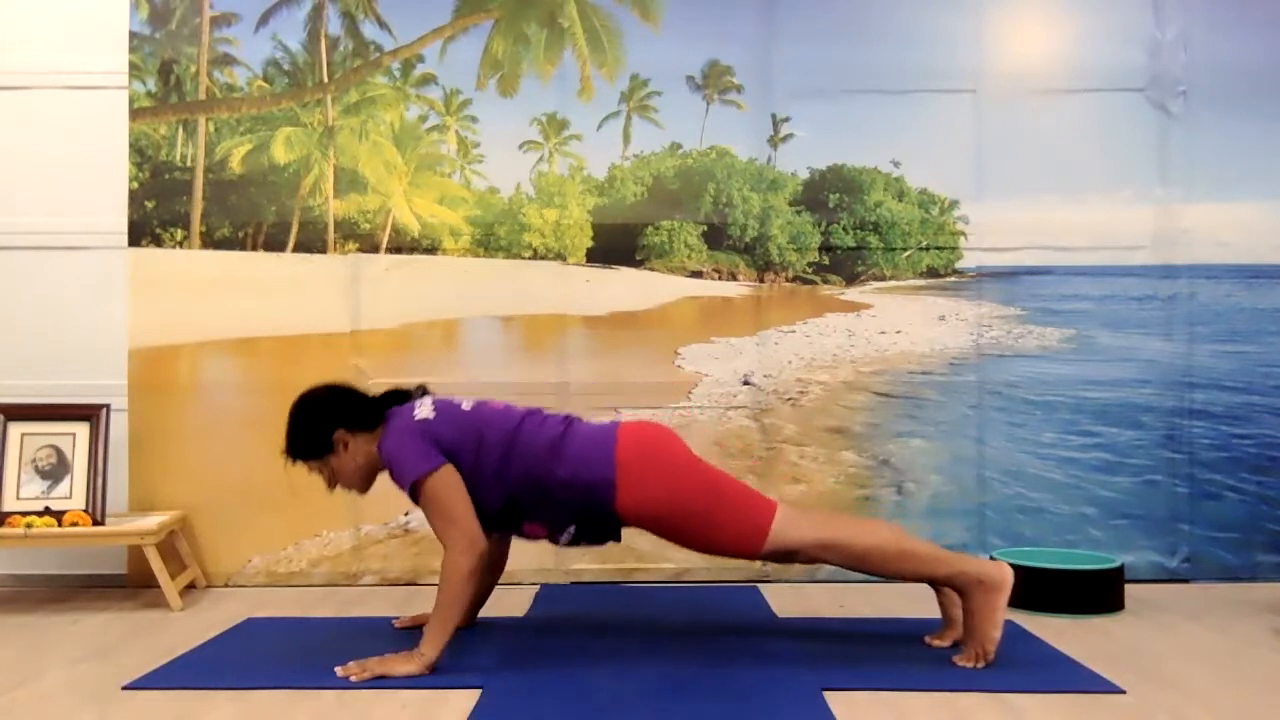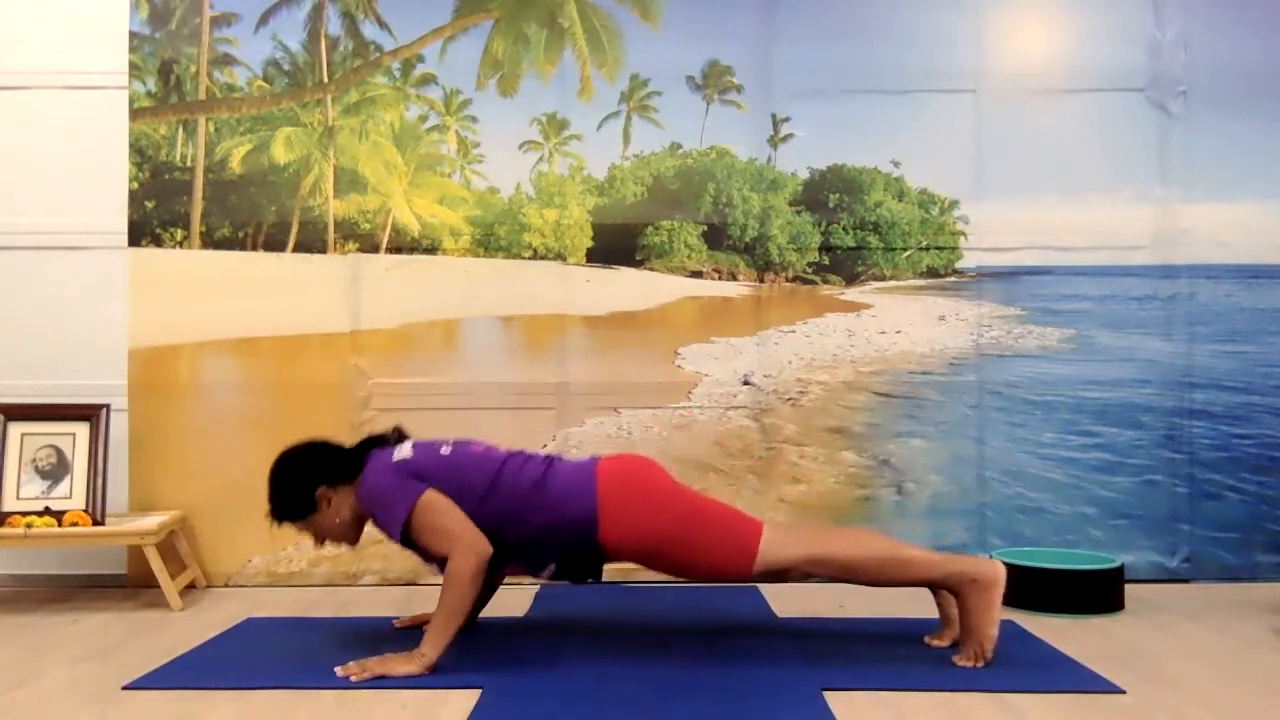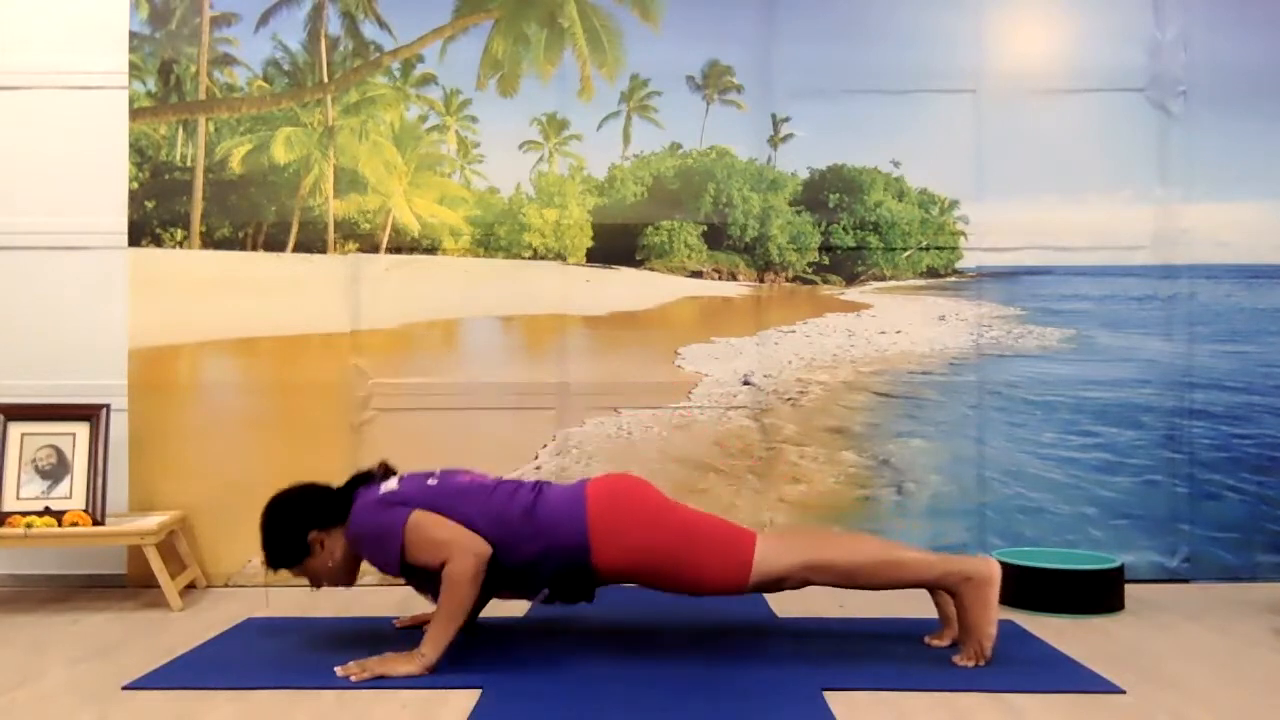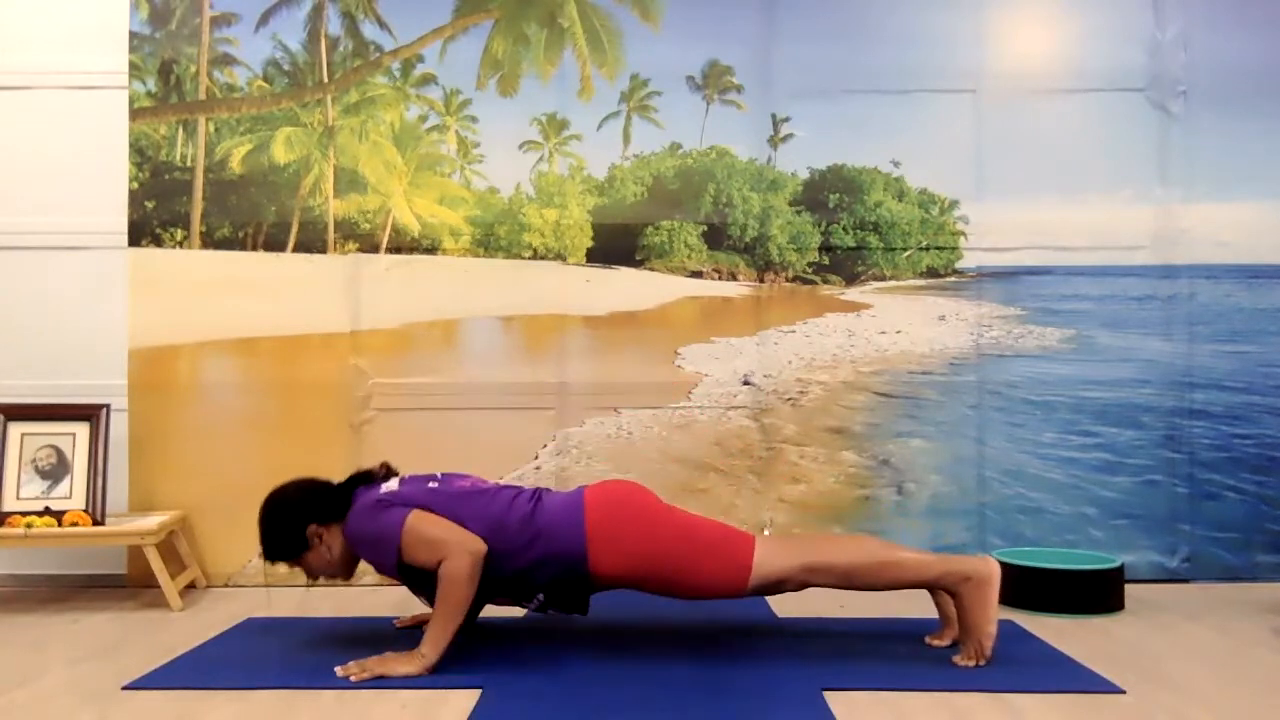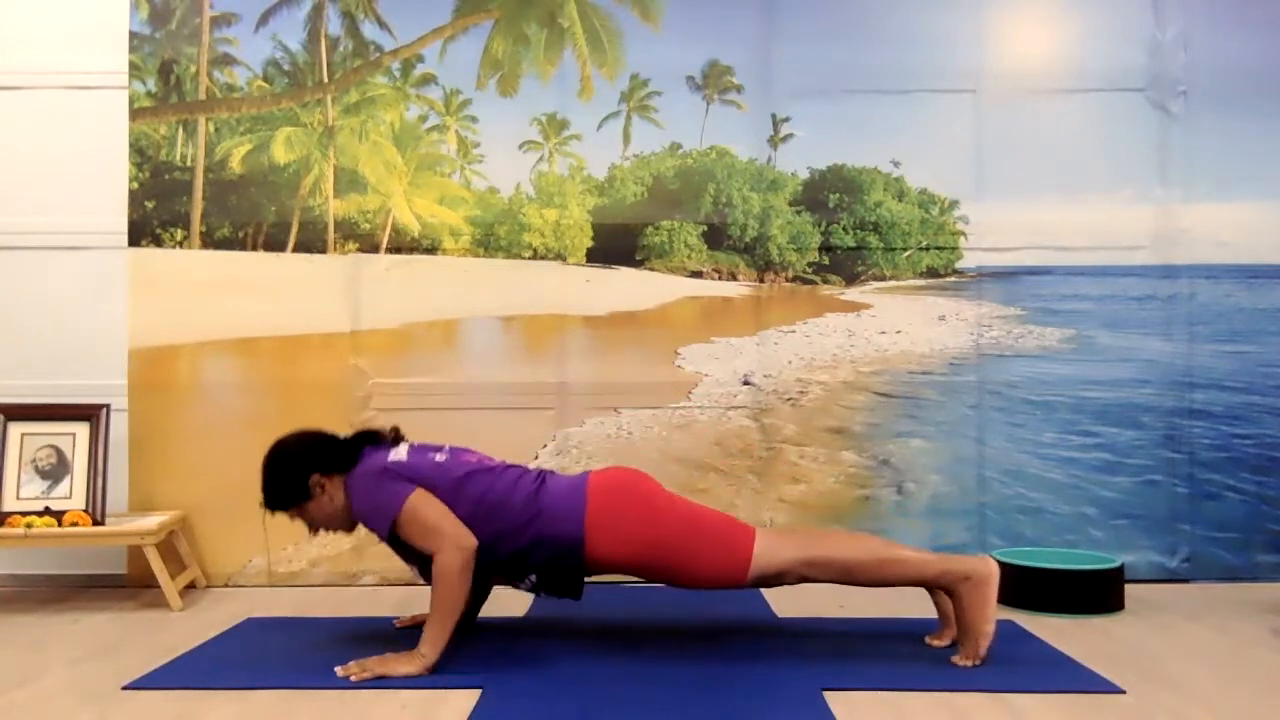
dt=0.2s
person 1, frame 1
left shoulder: (402, 441)
right shoulder: (427, 426)
left elbow: (467, 548)
right elbow: (492, 536)
left wrist: (423, 654)
right wrist: (456, 616)
left hip: (635, 477)
right hip: (632, 459)
left knee: (799, 536)
right knee: (791, 538)
left ankle: (974, 575)
right ankle: (946, 574)
person 1, frame 2
left shoulder: (381, 485)
right shoulder: (407, 465)
left elbow: (473, 553)
right elbow: (491, 537)
left wrist: (425, 653)
right wrist: (450, 618)
left hip: (620, 510)
right hip: (615, 490)
left knee: (789, 553)
right knee: (785, 550)
left ankle: (966, 575)
right ankle: (943, 573)
person 1, frame 3
left shoulder: (369, 521)
right shoulder: (393, 495)
left elbow: (473, 553)
left wrist: (425, 653)
right wrist: (451, 614)
left hip: (610, 529)
right hip: (606, 507)
left knee: (785, 560)
right knee: (778, 560)
left ankle: (963, 573)
right ankle: (942, 579)
person 1, frame 4
left shoulder: (367, 522)
right shoulder: (391, 496)
left elbow: (467, 550)
left wrist: (425, 653)
right wrist: (453, 613)
left hip: (608, 537)
right hip: (604, 515)
left knee: (785, 565)
right knee: (779, 562)
left ankle: (961, 572)
right ankle: (941, 574)
person 1, frame 5
left shoulder: (368, 486)
right shoulder: (400, 462)
left elbow: (458, 545)
left wrist: (425, 652)
right wrist: (457, 611)
left hip: (608, 524)
right hip: (606, 502)
left knee: (785, 558)
right knee: (781, 556)
left ankle: (961, 571)
right ankle: (938, 572)
